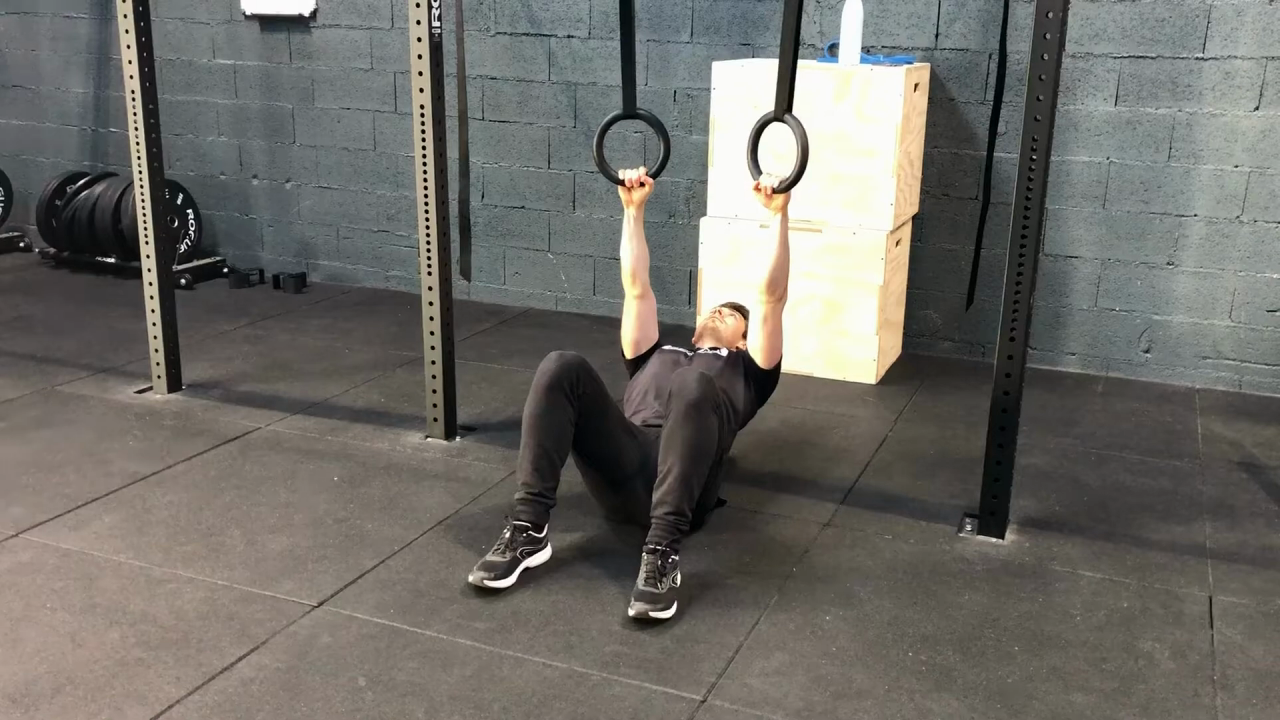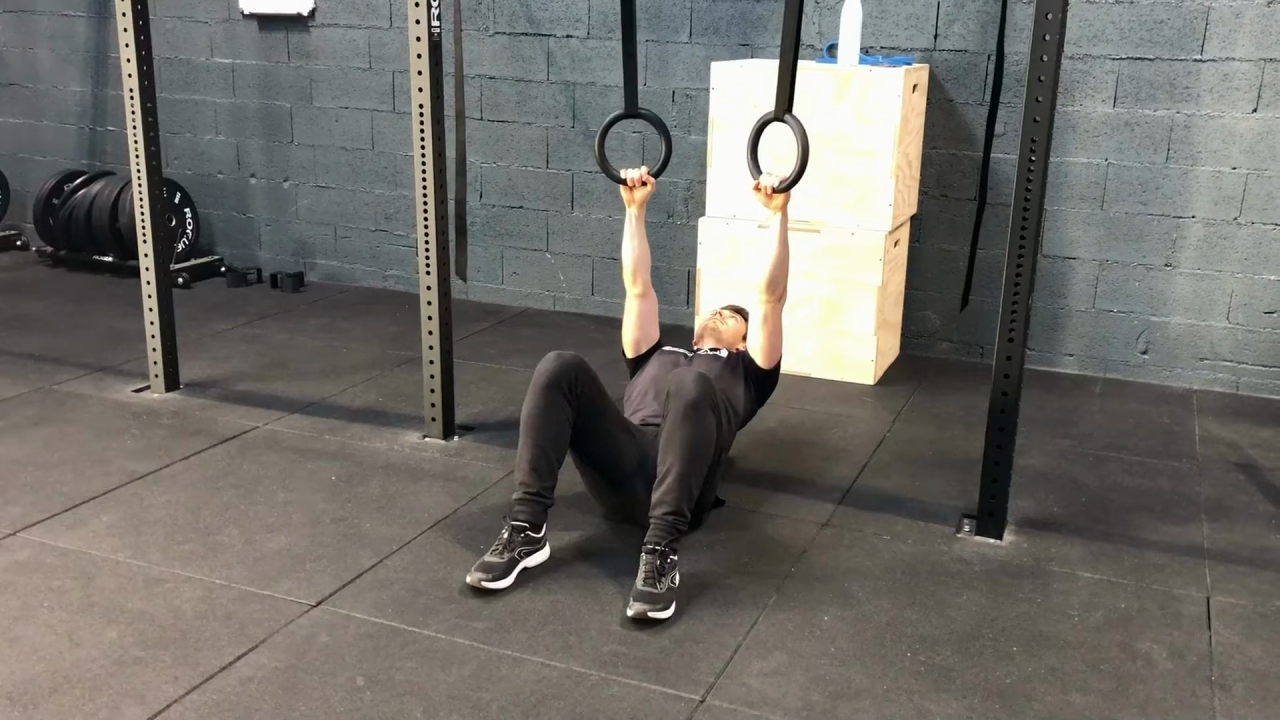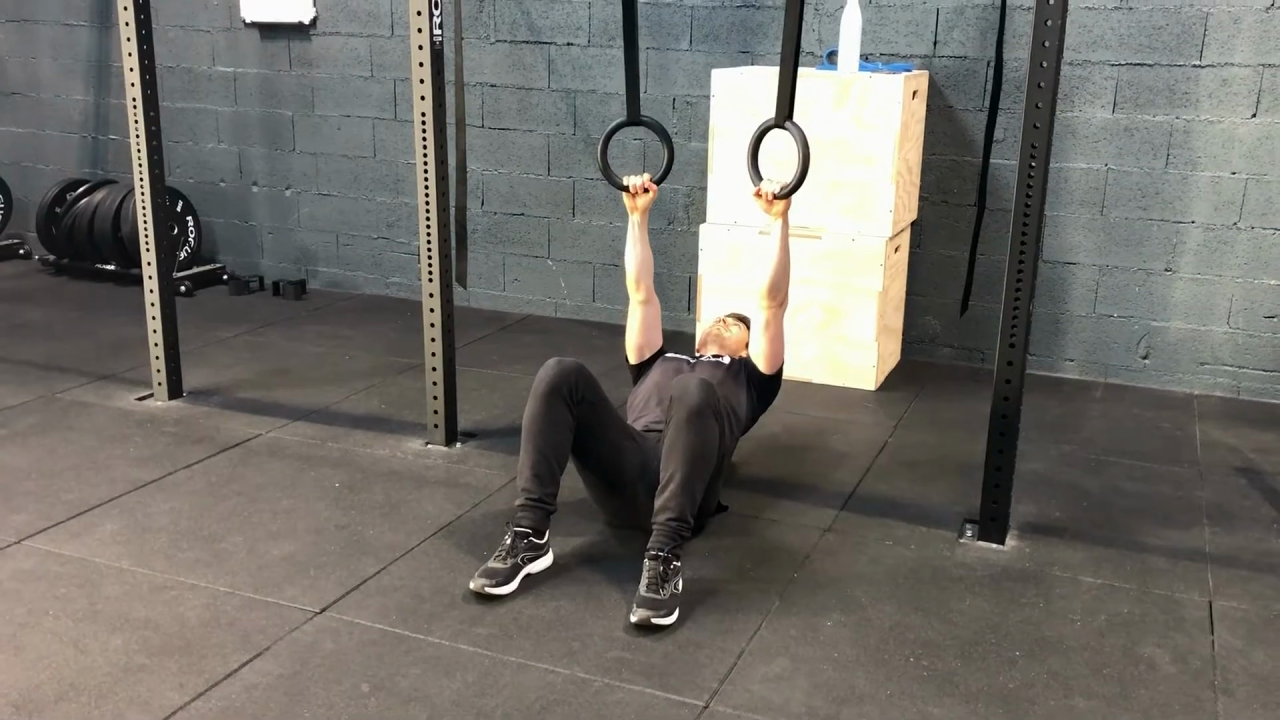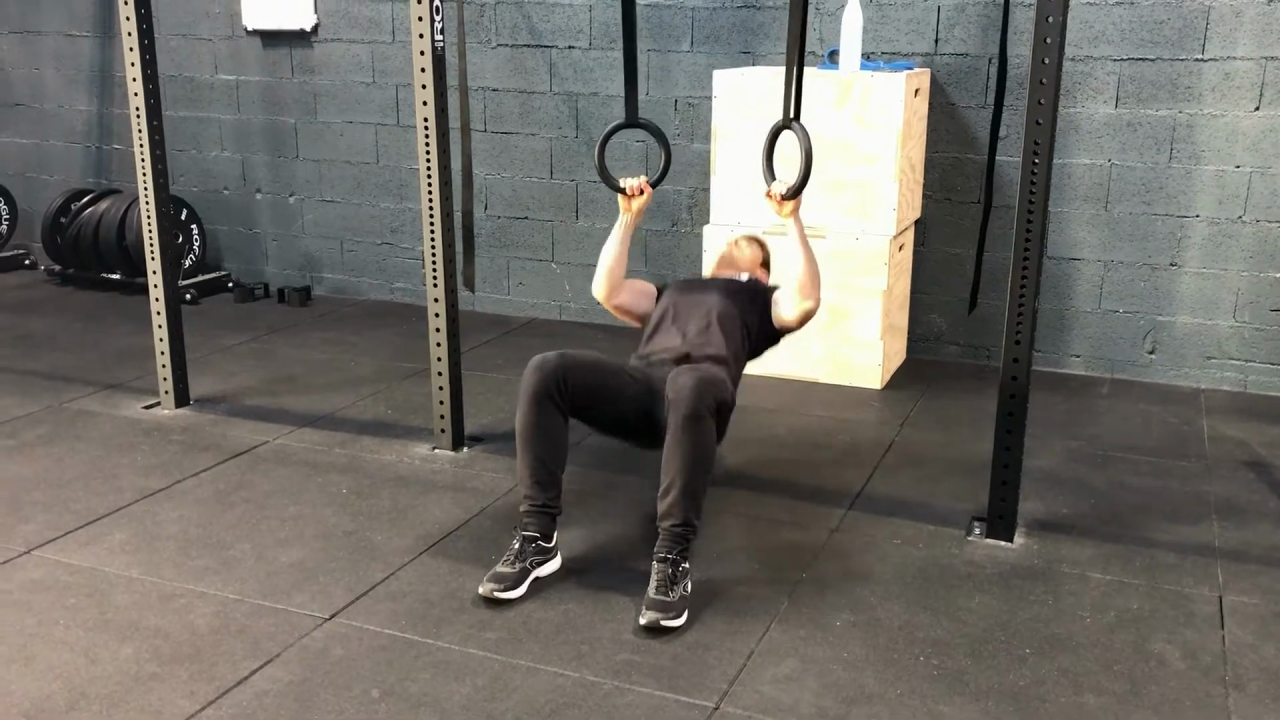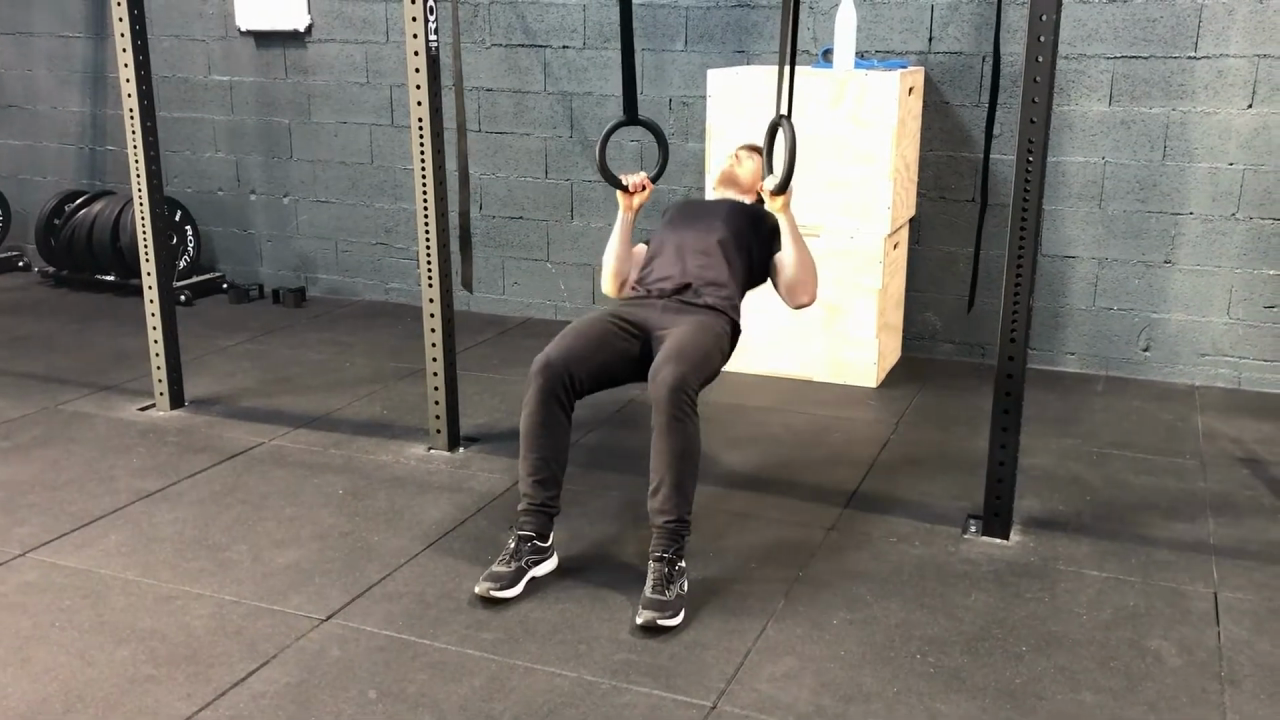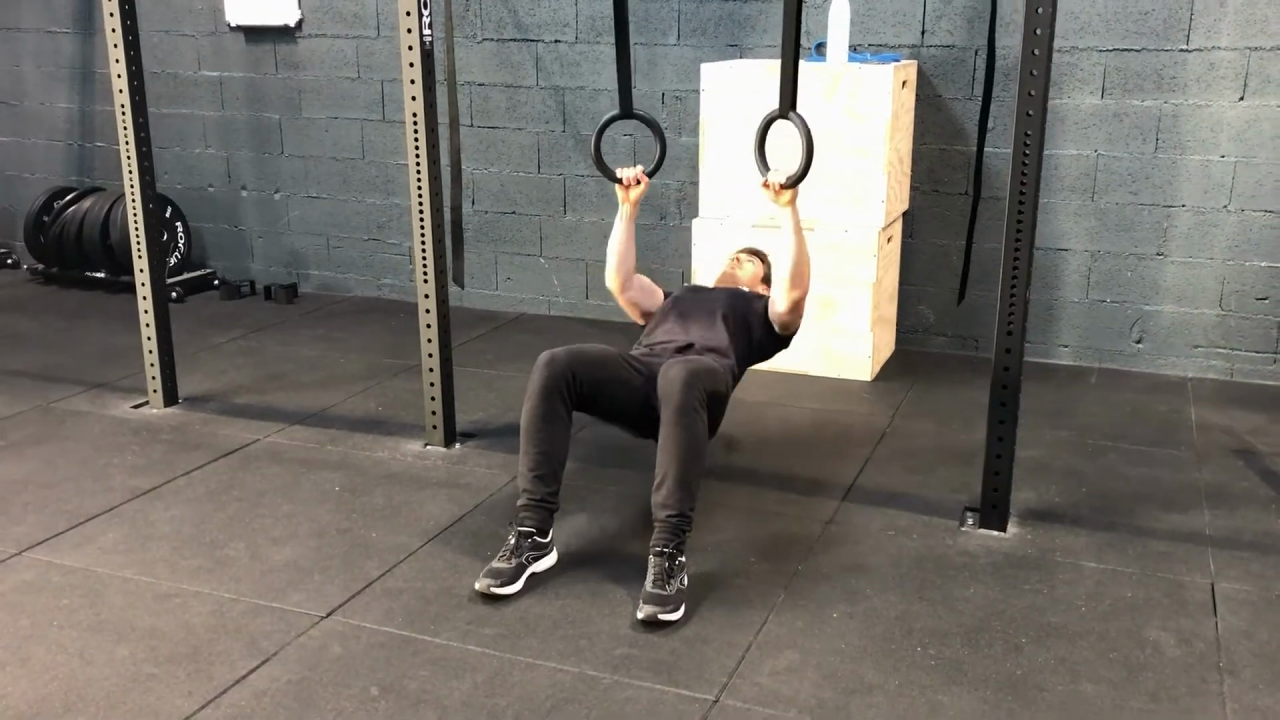
dt=0.5s
person 1, frame 1
left shoulder: (747, 370)
right shoulder: (656, 356)
left elbow: (770, 297)
right elbow: (636, 289)
left wrist: (777, 214)
right wrist: (633, 209)
left hip: (683, 471)
right hip: (622, 468)
left knee: (691, 385)
right knee: (562, 369)
left ankle: (662, 551)
right ankle: (528, 528)
person 1, frame 2
left shoulder: (746, 370)
right shoulder: (656, 356)
left elbow: (769, 298)
right elbow: (638, 286)
left wrist: (777, 214)
right wrist: (635, 208)
left hip: (682, 475)
right hip: (621, 466)
left knee: (692, 385)
right knee: (559, 368)
left ankle: (660, 551)
right ankle: (525, 528)
person 1, frame 3
left shoulder: (750, 377)
right shoulder: (659, 363)
left elbow: (771, 304)
right elbow: (642, 294)
left wrist: (778, 220)
right wrist: (639, 215)
left hip: (683, 477)
right hip: (622, 476)
left knee: (693, 392)
right knee: (560, 374)
left ankle: (663, 558)
right ankle: (529, 534)
person 1, frame 4
left shoulder: (760, 301)
right shoulder: (675, 292)
left elbow: (805, 302)
right elbow: (607, 290)
left wrist: (791, 220)
right wrist: (629, 216)
left hip: (697, 388)
right hip: (641, 384)
left knee: (690, 389)
right knee: (545, 372)
left ankle: (672, 560)
right ankle: (536, 538)
person 1, frame 5
left shoulder: (763, 225)
right shoulder: (676, 214)
left elbow: (802, 295)
right elbow: (614, 284)
left wrist: (783, 211)
right wrist: (627, 212)
left hip: (703, 318)
right hip: (638, 310)
left knee: (670, 383)
right knee: (549, 370)
left ankle: (668, 559)
right ankle: (534, 538)
person 1, frame 6
left shoulder: (762, 314)
right shoulder: (677, 298)
left elbow: (794, 292)
right elbow: (618, 280)
left wrist: (788, 209)
right wrist: (628, 206)
left hip: (701, 374)
right hip: (641, 371)
left knee: (679, 381)
right knee: (553, 368)
left ankle: (668, 554)
right ankle: (533, 532)
